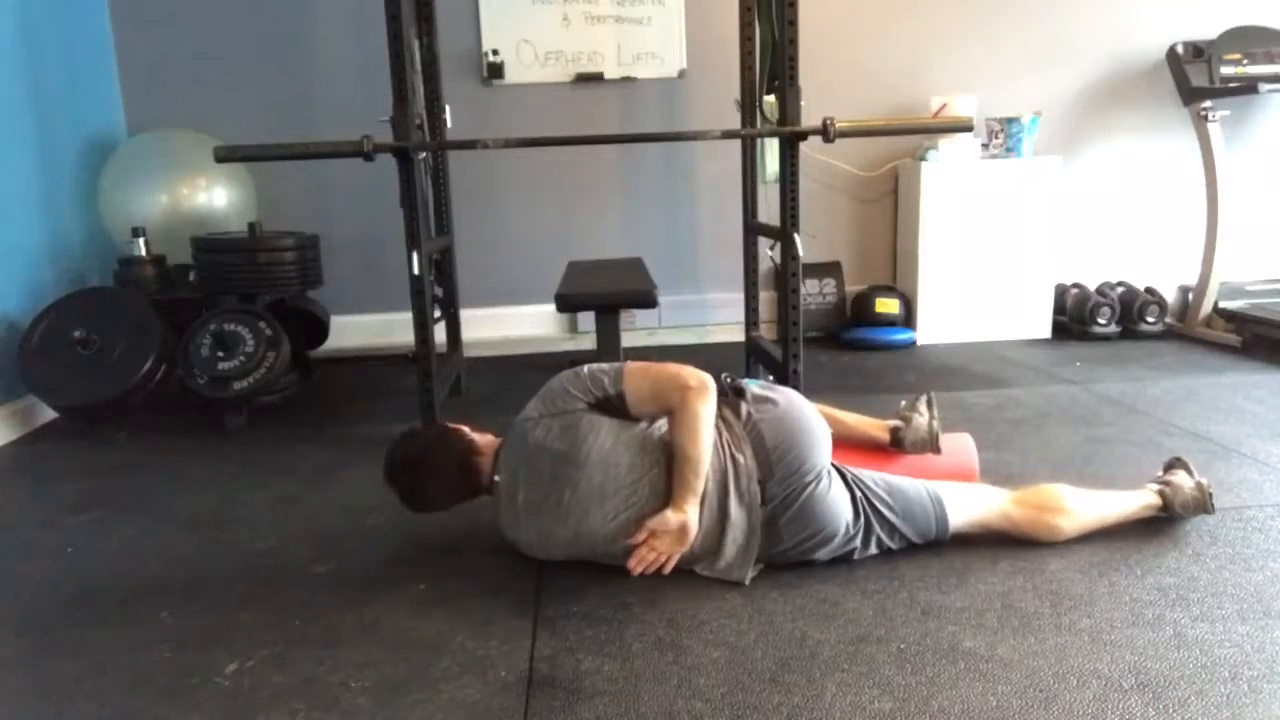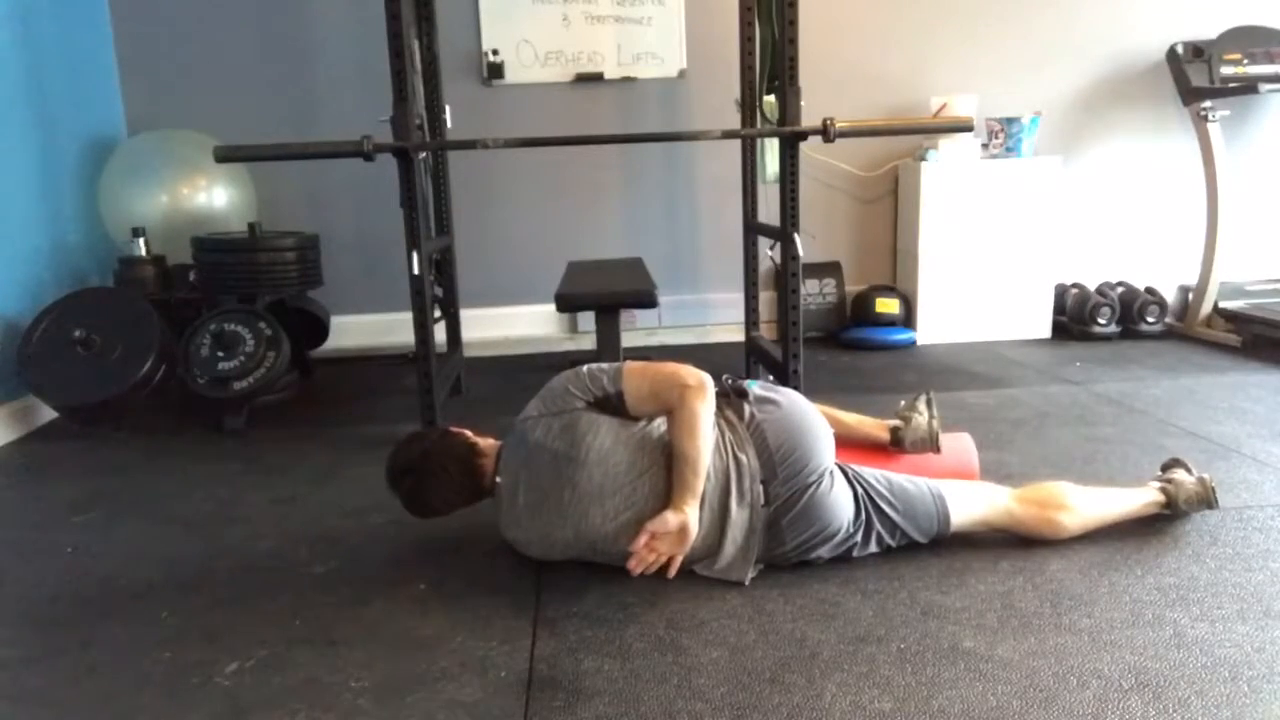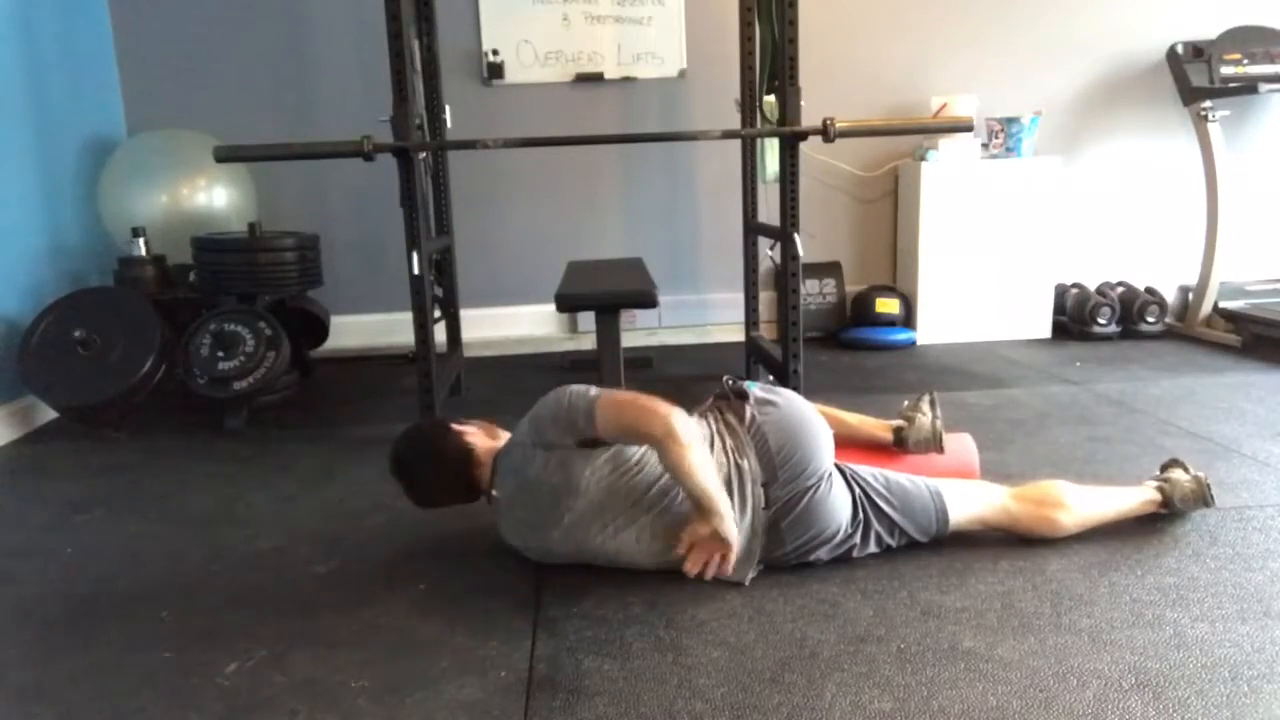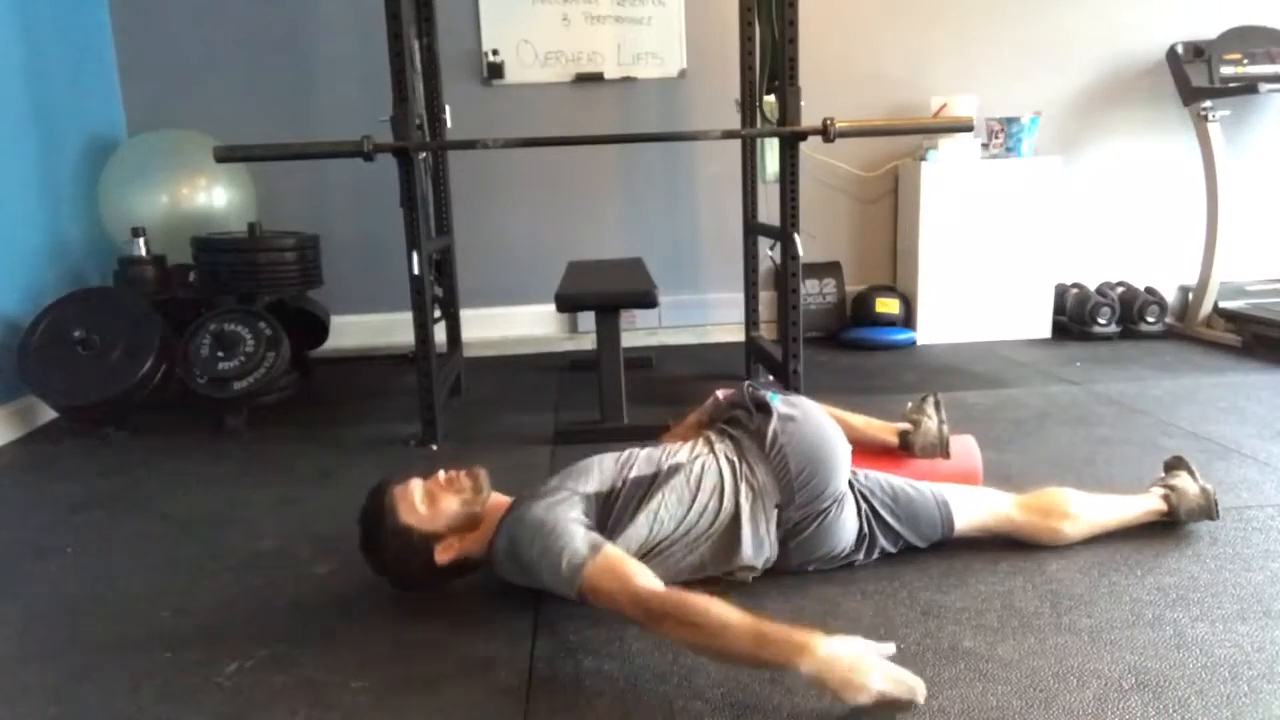
dt=1s
person 1, frame 1
left shoulder: (522, 531)
right shoulder: (554, 402)
right elbow: (694, 388)
right wrist: (684, 504)
left hip: (786, 520)
right hip: (765, 425)
left knee: (1001, 508)
left ankle: (1160, 495)
person 1, frame 2
left shoulder: (522, 533)
right shoulder: (554, 402)
right elbow: (690, 386)
right wrist: (684, 504)
left hip: (786, 521)
right hip: (771, 442)
left ankle: (1159, 492)
person 1, frame 3
left shoulder: (517, 531)
right shoulder: (544, 422)
right elbow: (664, 421)
right wrist: (716, 508)
left hip: (782, 502)
right hip: (799, 519)
person 1, frame 4
left shoulder: (530, 521)
right shoulder: (537, 535)
right elbow: (658, 608)
left wrist: (701, 414)
right wrist: (811, 650)
right hip: (803, 520)
right knee: (1009, 514)
left ankle: (950, 447)
